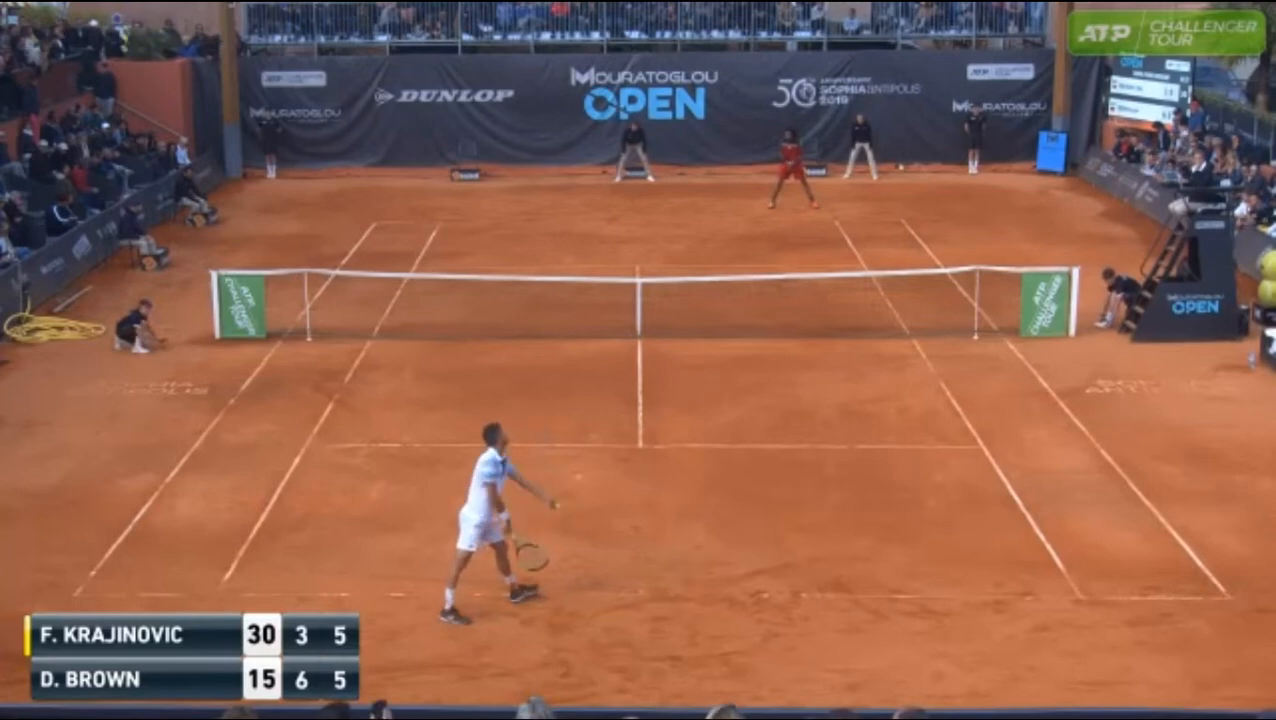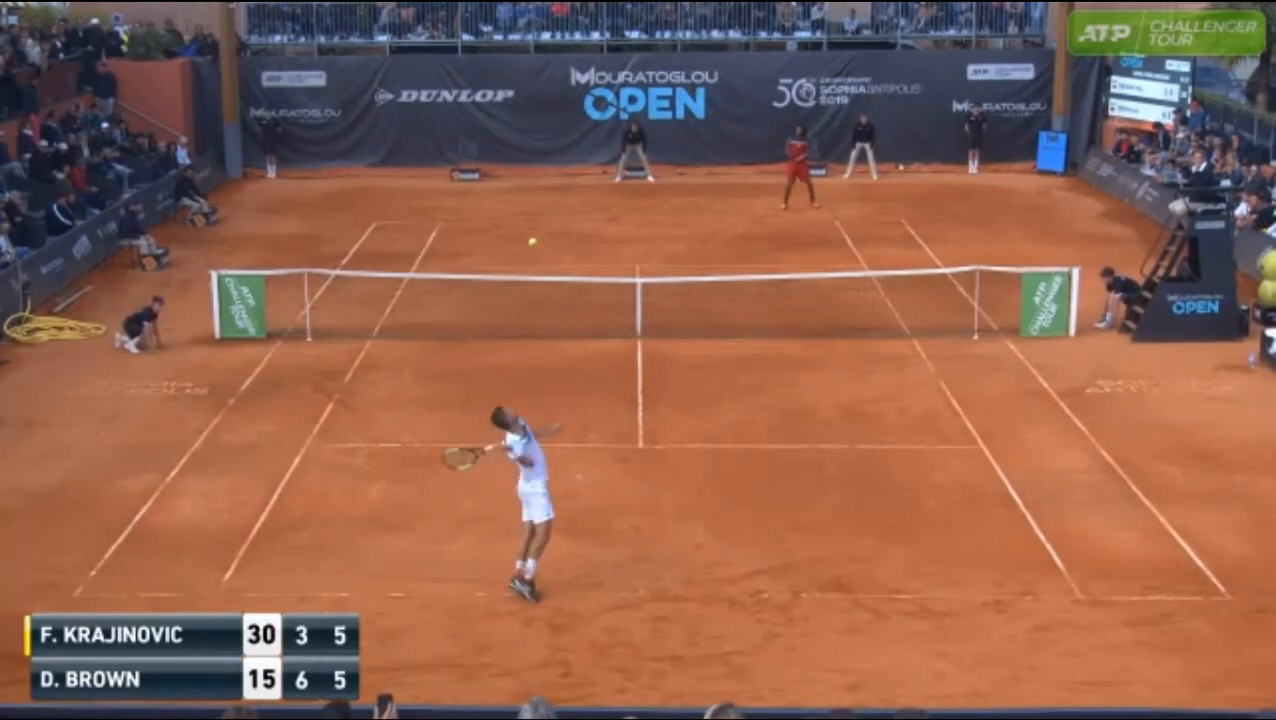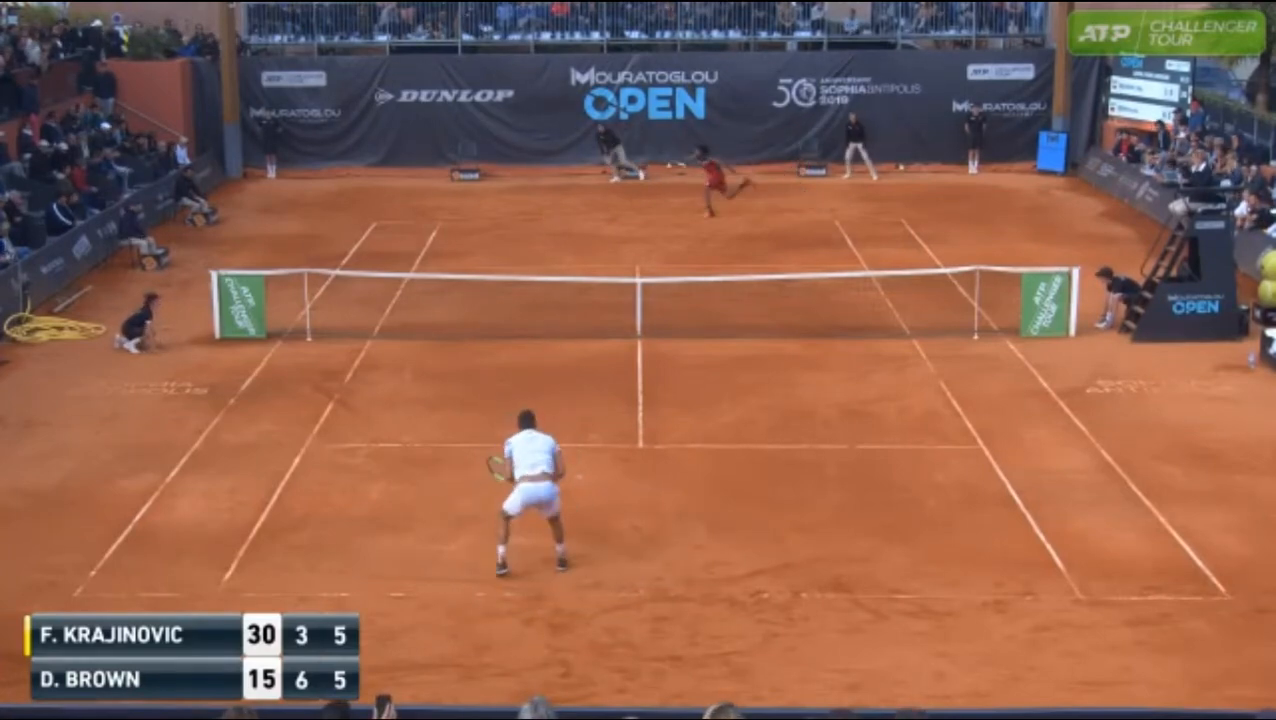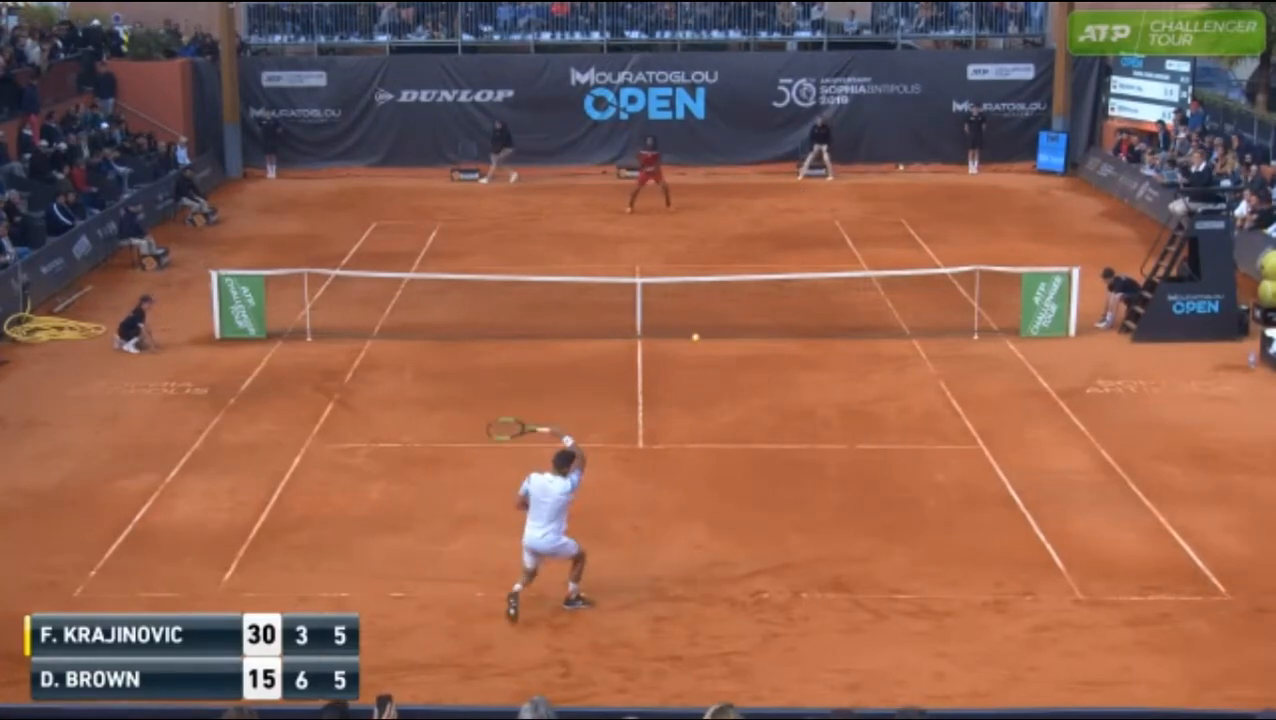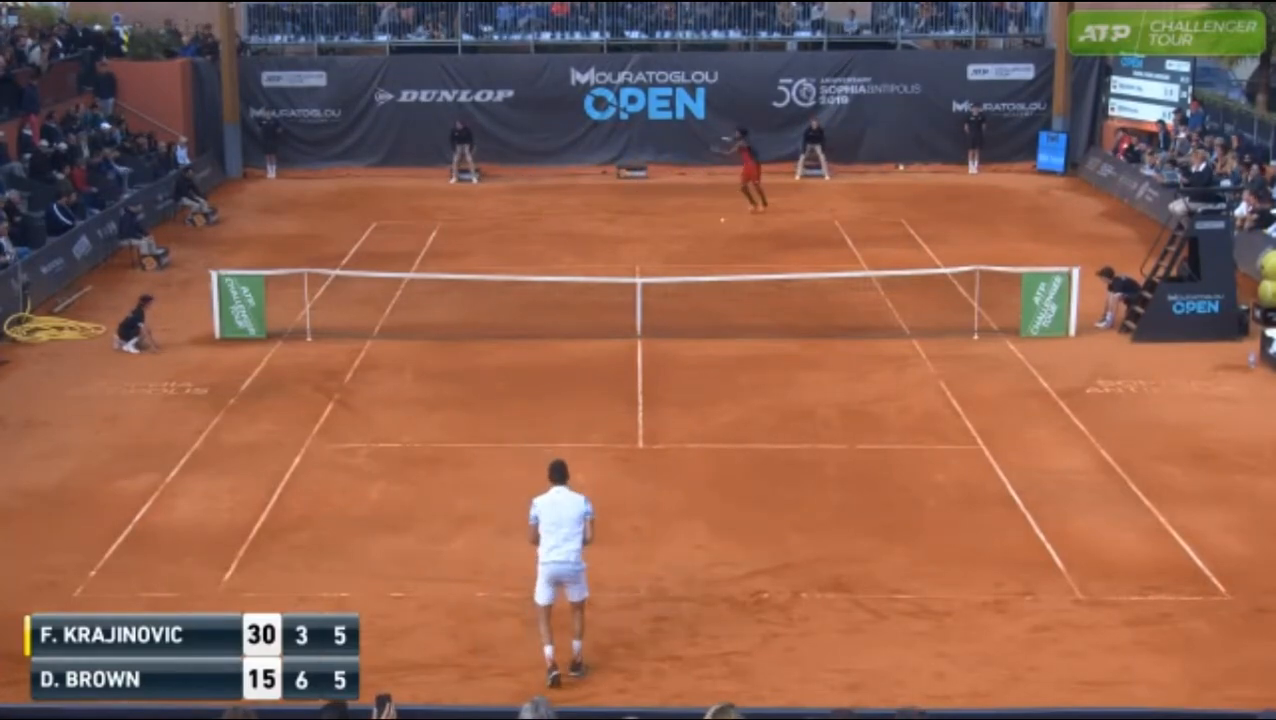
dt=1s
person 1, frame 1
left shoulder: (503, 460)
right shoulder: (487, 461)
left elbow: (522, 480)
right elbow: (492, 496)
left wrist: (544, 497)
right wrist: (505, 516)
left hip: (487, 518)
right hip: (473, 517)
left knee: (501, 548)
right knee: (462, 560)
left ankle: (515, 590)
right ankle: (448, 609)
person 1, frame 2
left shoulder: (520, 424)
right shoulder: (513, 443)
left elbow: (533, 435)
right elbow: (530, 462)
left wrist: (549, 430)
left hip: (532, 486)
right hip: (534, 487)
left knee: (530, 534)
right knee: (544, 531)
left ankle: (519, 577)
right ankle: (527, 579)
person 1, frame 3
left shoulder: (511, 442)
right shoulder: (549, 440)
left elbow: (509, 474)
right elbow: (561, 470)
left hip: (525, 490)
right hip: (546, 488)
left knee: (504, 518)
right knee: (554, 520)
left ankle: (501, 563)
right ankle: (562, 559)
person 1, frame 4
left shoulder: (532, 479)
right shoulder: (568, 487)
left elbow: (519, 504)
right elbow: (581, 461)
right wrist: (568, 440)
left hip: (529, 539)
right hip: (552, 543)
left knee: (529, 573)
right knee: (580, 557)
left ankle: (514, 594)
right ankle: (572, 597)
person 1, frame 5
left shoulder: (538, 503)
right shoulder: (582, 501)
left elbow: (533, 539)
right elbow: (589, 537)
left hip: (548, 566)
right hip: (573, 566)
left knee: (543, 616)
right knee: (578, 611)
left ankle: (551, 665)
right ankle: (576, 662)
